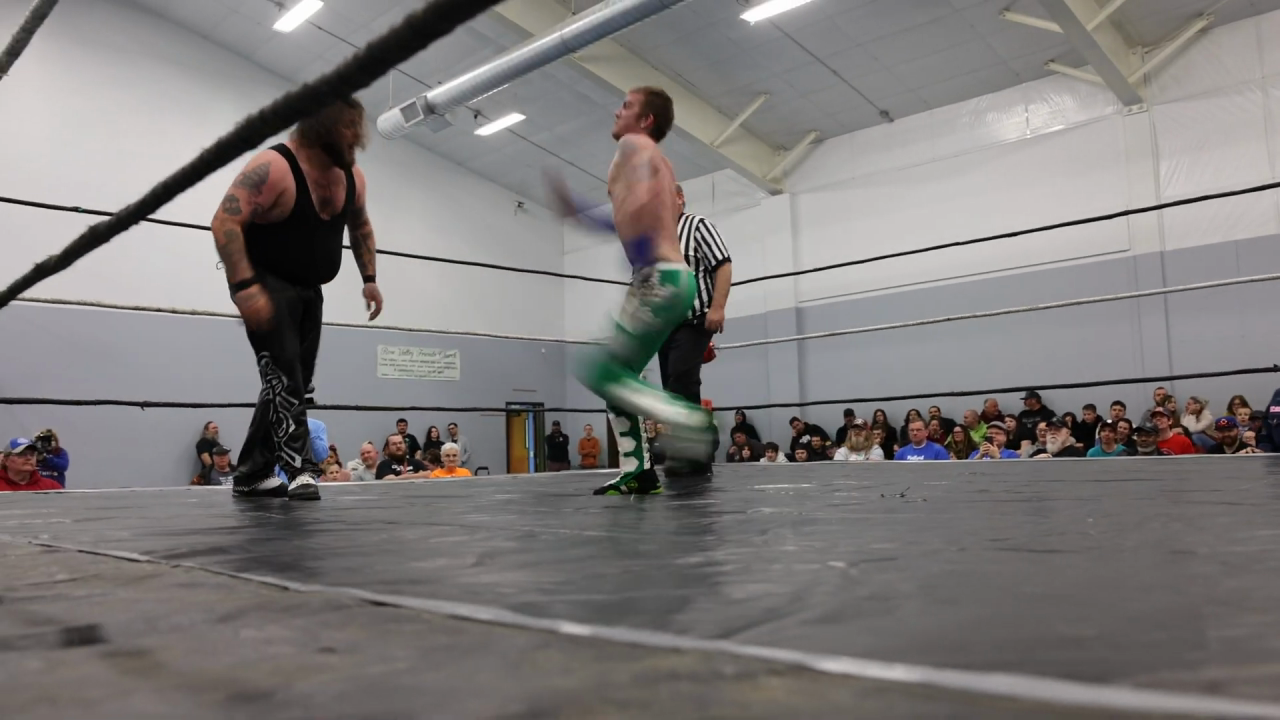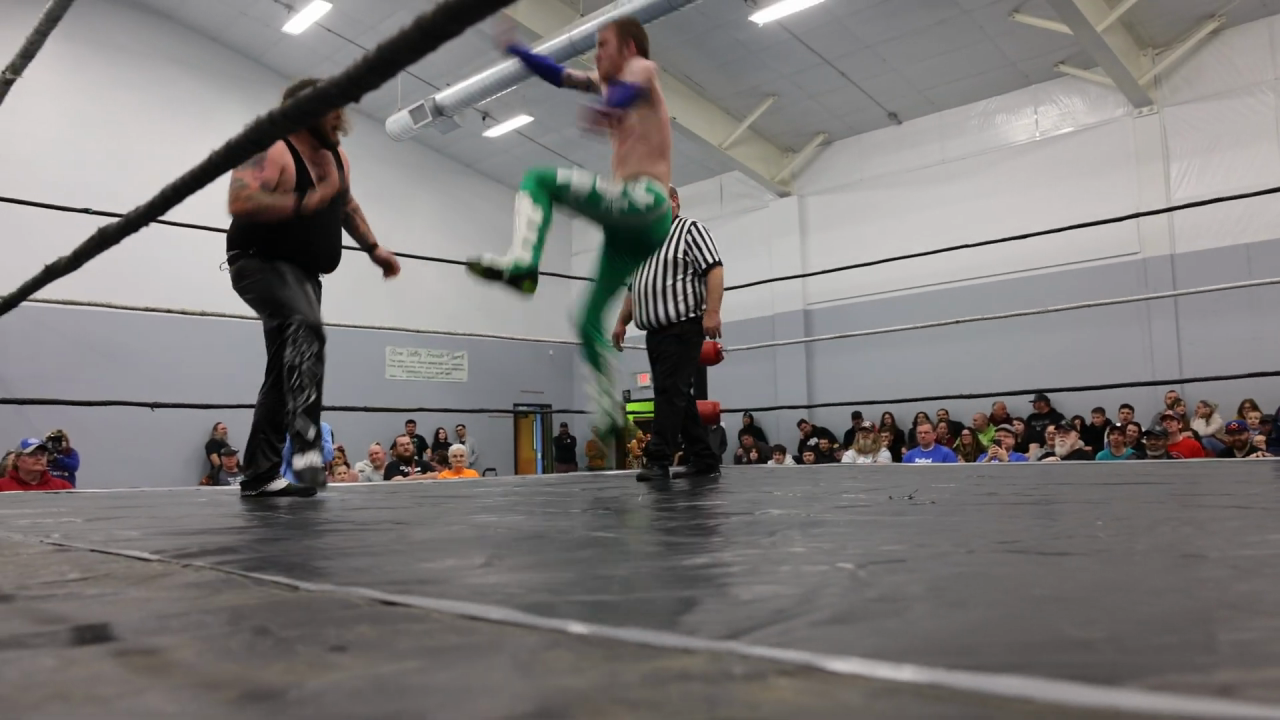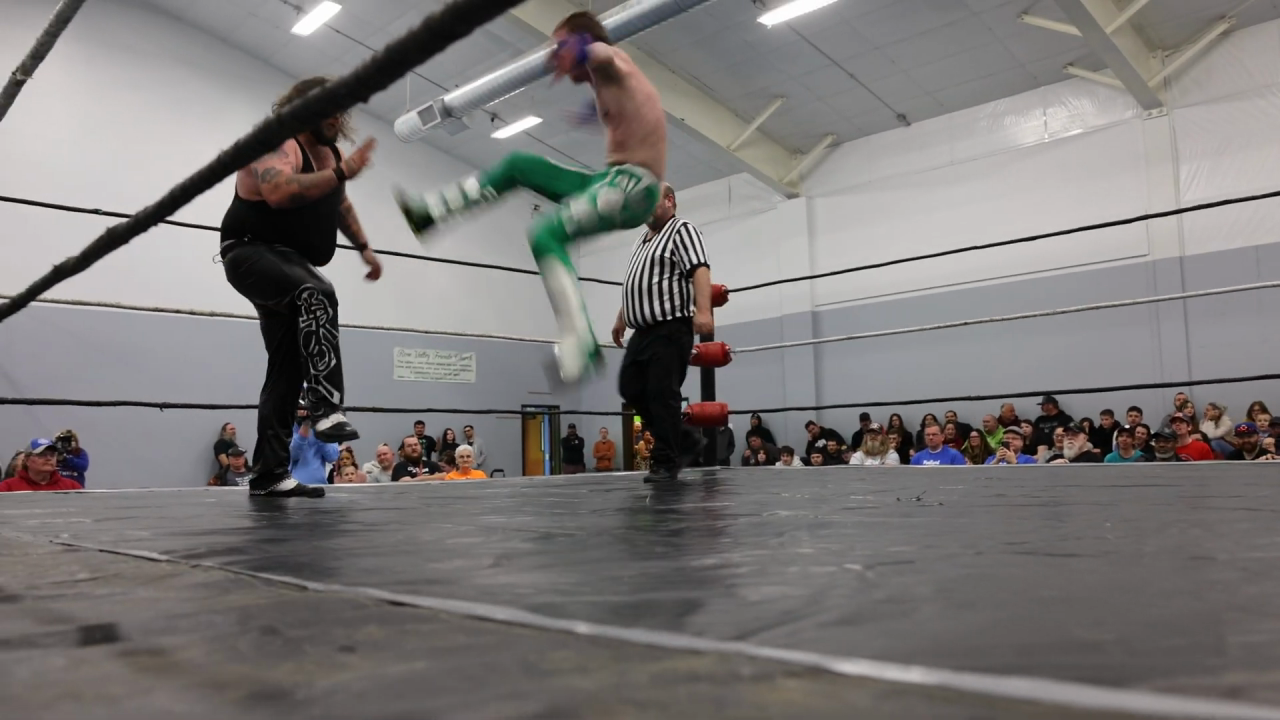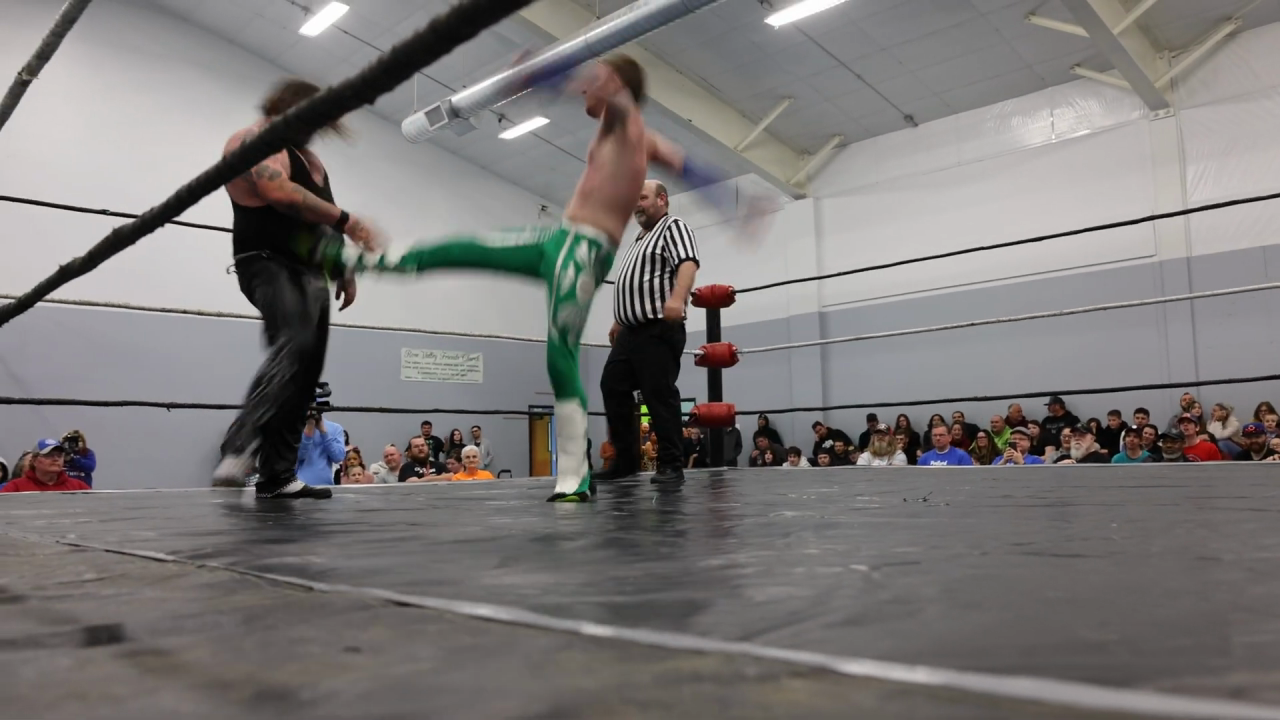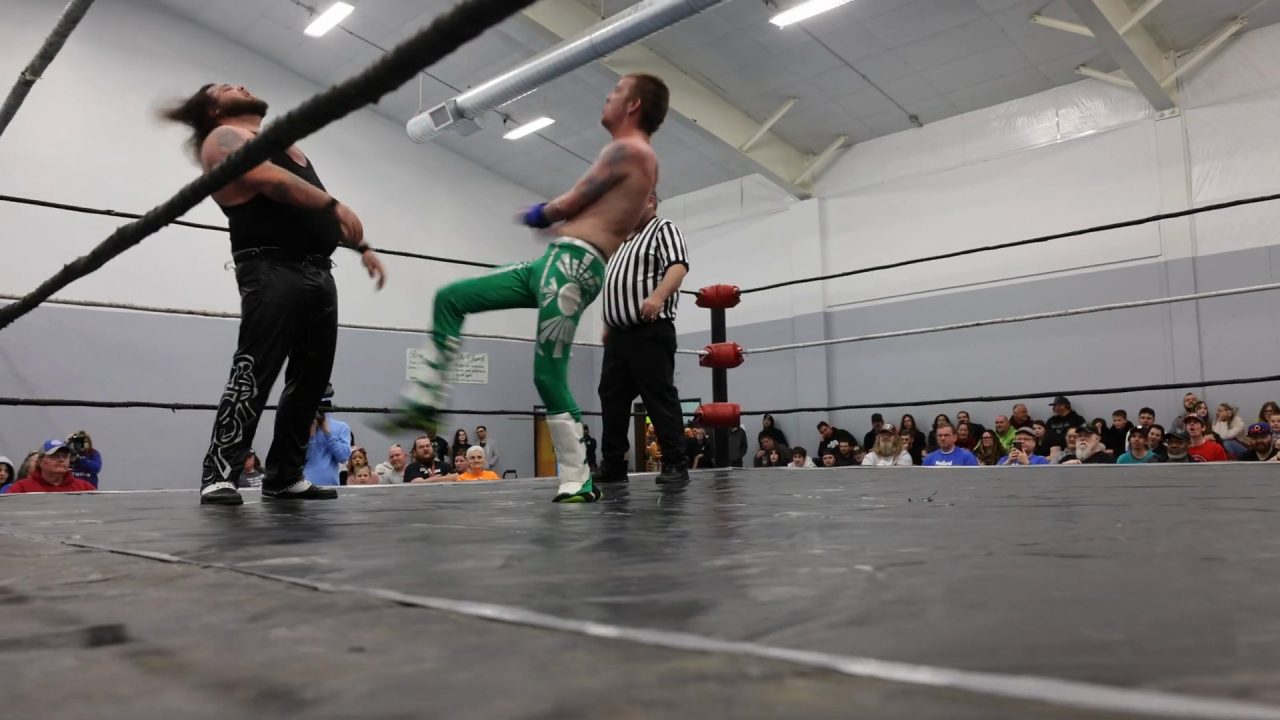
dt=0.2s
person 1, frame 1
left shoulder: (350, 175)
right shoulder: (273, 166)
left elbow: (360, 227)
right elbow: (225, 223)
left wrist: (369, 279)
right wrist: (245, 286)
left hip: (306, 285)
right hip: (262, 283)
left knee: (293, 377)
right knee: (283, 372)
left ankle: (254, 473)
right ankle: (298, 470)
person 1, frame 2
left shoulder: (333, 157)
right shoulder: (270, 148)
left elbow: (347, 205)
right elbow: (239, 203)
left wrist: (373, 248)
right wrist: (300, 204)
left hip: (301, 272)
right hip: (259, 265)
left knee: (287, 370)
right knee: (305, 328)
left ankle: (260, 475)
right ankle: (306, 445)
person 1, frame 3
left shoulder: (328, 152)
right shoulder: (275, 141)
left elbow: (338, 203)
right elbow: (279, 192)
left wrist: (363, 246)
right wrist: (342, 174)
left hip: (292, 261)
right hip: (253, 253)
left knee: (286, 366)
right knee: (318, 295)
left ankle: (270, 474)
right ankle: (328, 412)
person 1, frame 4
left shoulder: (302, 152)
right shoulder: (253, 140)
left elbow: (321, 217)
right elbow: (281, 193)
left wrist: (342, 274)
right wrist: (345, 220)
left hip: (306, 272)
right hip: (269, 267)
left knee: (304, 376)
right knee: (293, 343)
left ankle: (276, 478)
right ankle: (239, 451)
person 1, frame 5
left shoulder: (285, 146)
right shoulder: (227, 138)
left elbow: (316, 207)
right elbow: (266, 176)
left wrist: (361, 246)
right wrist: (335, 207)
left hip: (316, 272)
right hip: (271, 268)
left knee: (310, 379)
right knee: (257, 368)
left ankle: (284, 476)
right ankle: (219, 474)
person 2, frame 1
left shoulder: (638, 145)
right shoulder: (652, 159)
left elbow: (642, 196)
left wrist: (640, 255)
right wrist: (577, 211)
left hip: (661, 282)
right hip: (666, 283)
left knee: (603, 378)
right knee: (614, 381)
left ankle: (688, 424)
right ankle: (635, 472)
person 2, frame 2
left shoulder: (642, 67)
right shoulder: (615, 81)
left elbow: (633, 85)
right elbow: (561, 75)
left wrist: (613, 106)
right wrist: (518, 50)
left hip: (643, 200)
right hip: (639, 222)
left knee: (538, 179)
right knee: (590, 323)
left ankle: (520, 264)
right ankle: (609, 417)
person 2, frame 3
left shoulder: (605, 55)
right shoulder: (627, 75)
left elbow: (581, 45)
left wrist: (573, 53)
left hip: (630, 187)
right hip: (613, 182)
left knee: (545, 237)
right knee: (515, 165)
left ankle: (579, 341)
right ankle: (432, 209)
person 2, frame 4
left shoulder: (622, 115)
right shoulder: (644, 139)
left elbow: (602, 81)
right elbow: (692, 171)
left wrist: (564, 75)
left hip: (579, 248)
right hip: (561, 240)
left knee: (561, 362)
right knee: (462, 249)
left ankle: (575, 478)
right ankle: (357, 262)
person 2, frame 5
left shoulder: (628, 150)
right shoulder: (644, 163)
left elbow: (569, 204)
left wrist: (542, 214)
left hip: (570, 264)
right hip: (558, 264)
left knee: (550, 376)
right knee: (450, 298)
left ankle: (578, 481)
right ankle: (424, 403)
person 3, frame 1
left shoulder: (697, 225)
right shoulder: (648, 240)
left elbow: (722, 265)
right elbow: (638, 284)
left wrist: (717, 308)
right wrist: (626, 315)
left hip: (692, 322)
right hip: (664, 327)
left knee: (682, 384)
right knee: (676, 389)
left ankle: (681, 450)
right ankle: (698, 457)
person 3, frame 2
left shoulder: (690, 229)
left elbow: (714, 269)
right elbow: (634, 288)
left wrist: (712, 312)
right wrist: (621, 322)
left hip: (682, 328)
right hip: (656, 332)
left knee: (669, 392)
right knee: (676, 395)
left ankle: (659, 461)
right ankle: (705, 460)
person 3, frame 3
left shoulder: (681, 230)
right shoulder: (642, 240)
left elbow: (700, 270)
left wrist: (703, 310)
right wrist: (620, 320)
left hip: (670, 329)
right hip: (643, 331)
left knee: (663, 394)
right knee: (631, 388)
left ankle: (665, 463)
right ankle: (686, 443)
person 3, frame 4
left shoulder: (673, 227)
right shoulder: (639, 238)
left elbow: (687, 264)
left wrist: (677, 298)
right wrist: (618, 321)
left hip: (660, 329)
right hip: (632, 330)
left knee: (660, 394)
right knee: (613, 386)
left ankle: (671, 463)
right ankle: (624, 458)
person 3, frame 5
left shoulder: (664, 229)
right shoulder: (624, 241)
left elbow: (678, 266)
left wrist: (658, 296)
right wrist: (608, 324)
left hip: (650, 332)
right hip: (619, 333)
left knee: (659, 396)
right knee: (612, 398)
left ankle: (675, 465)
right ankle: (613, 465)
